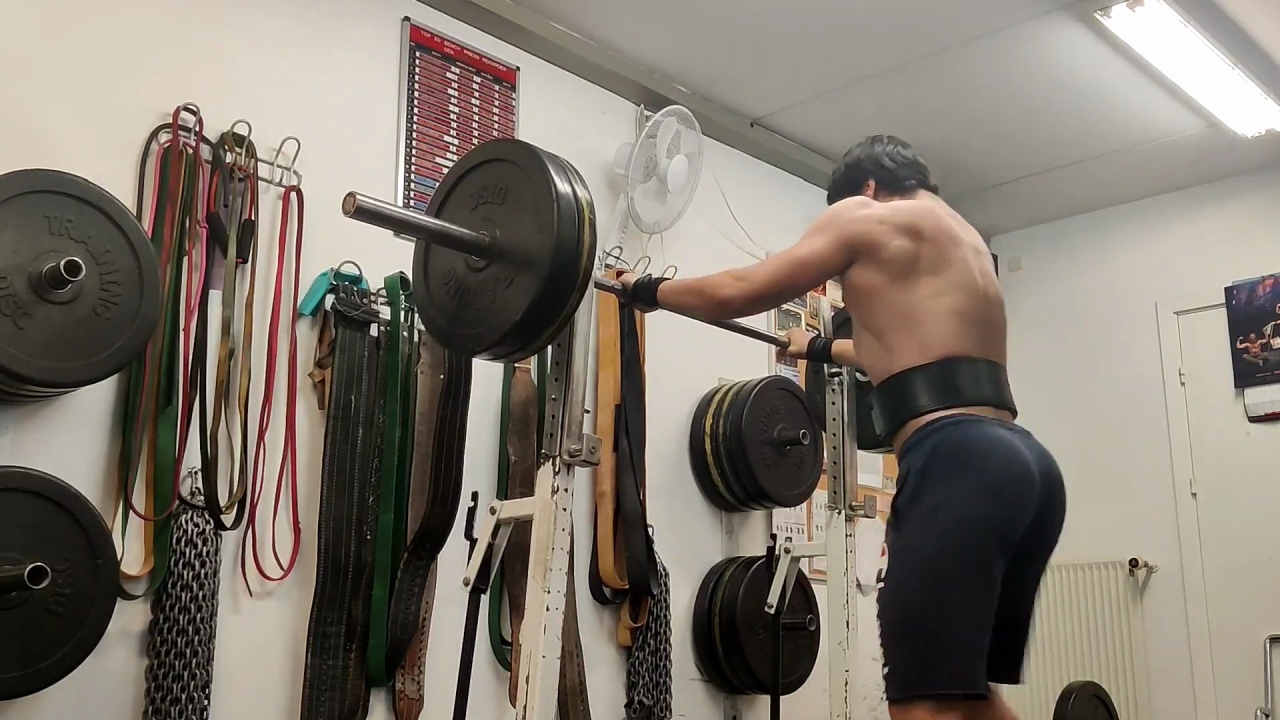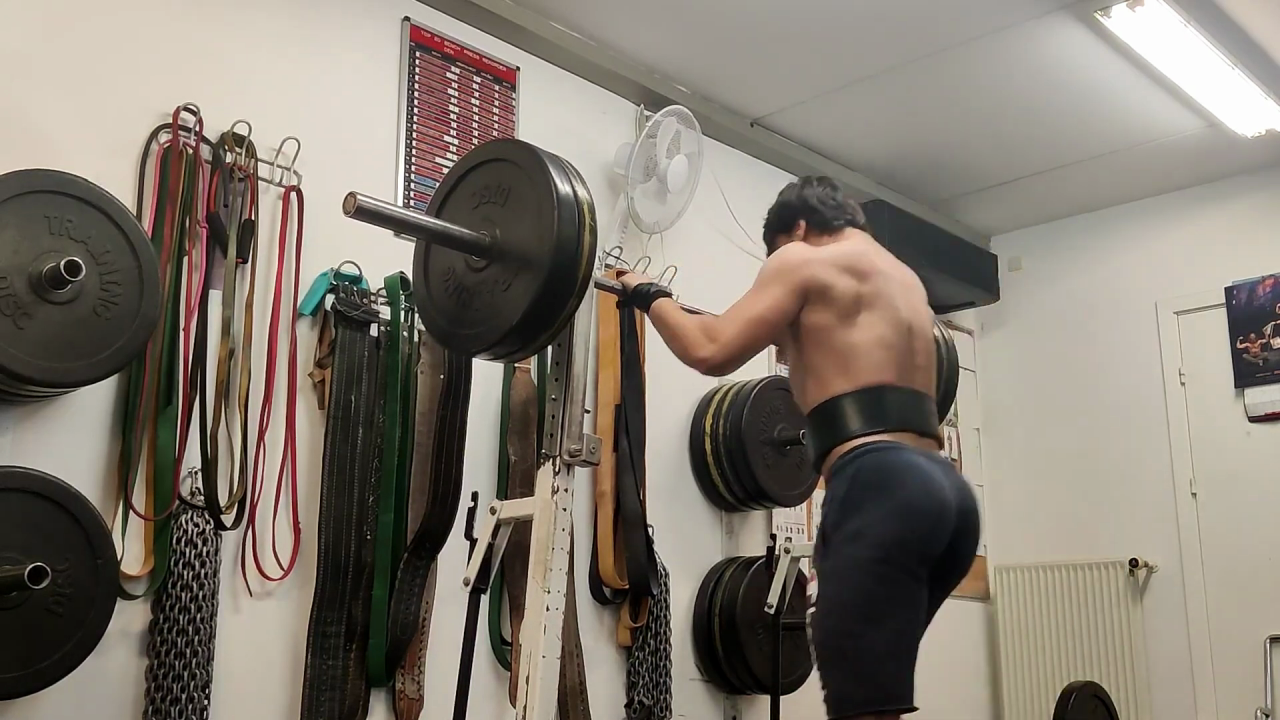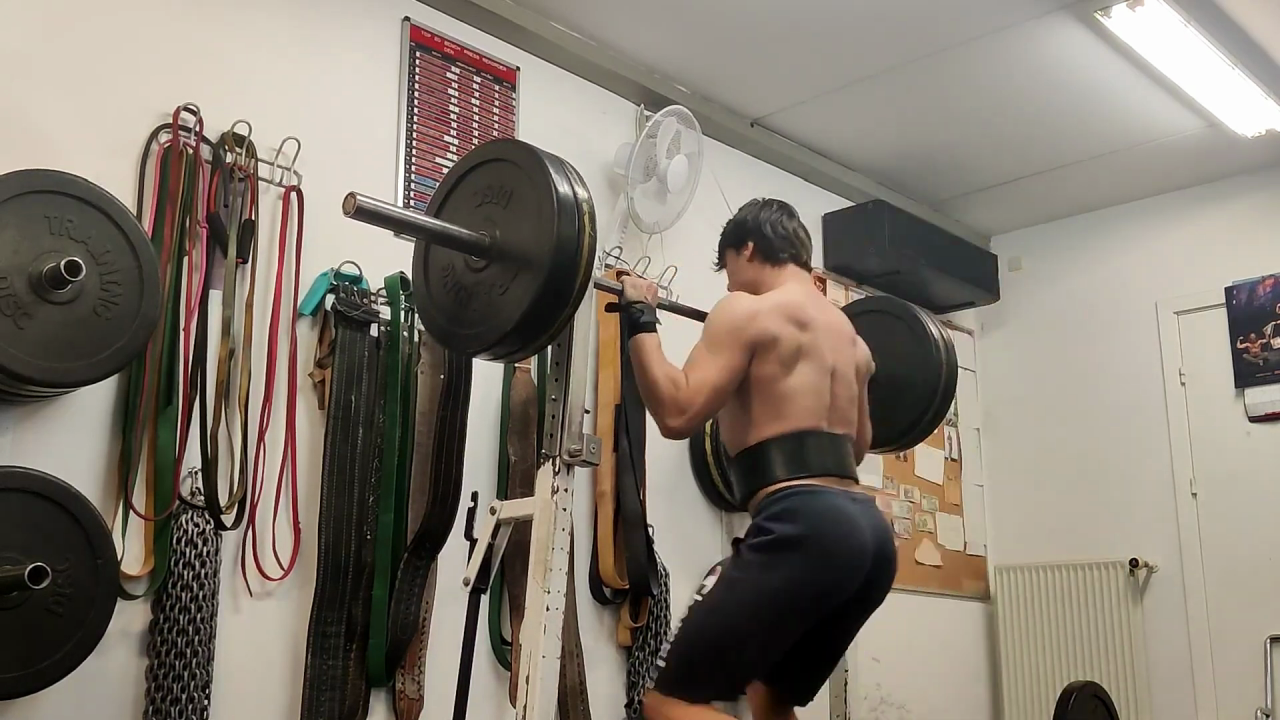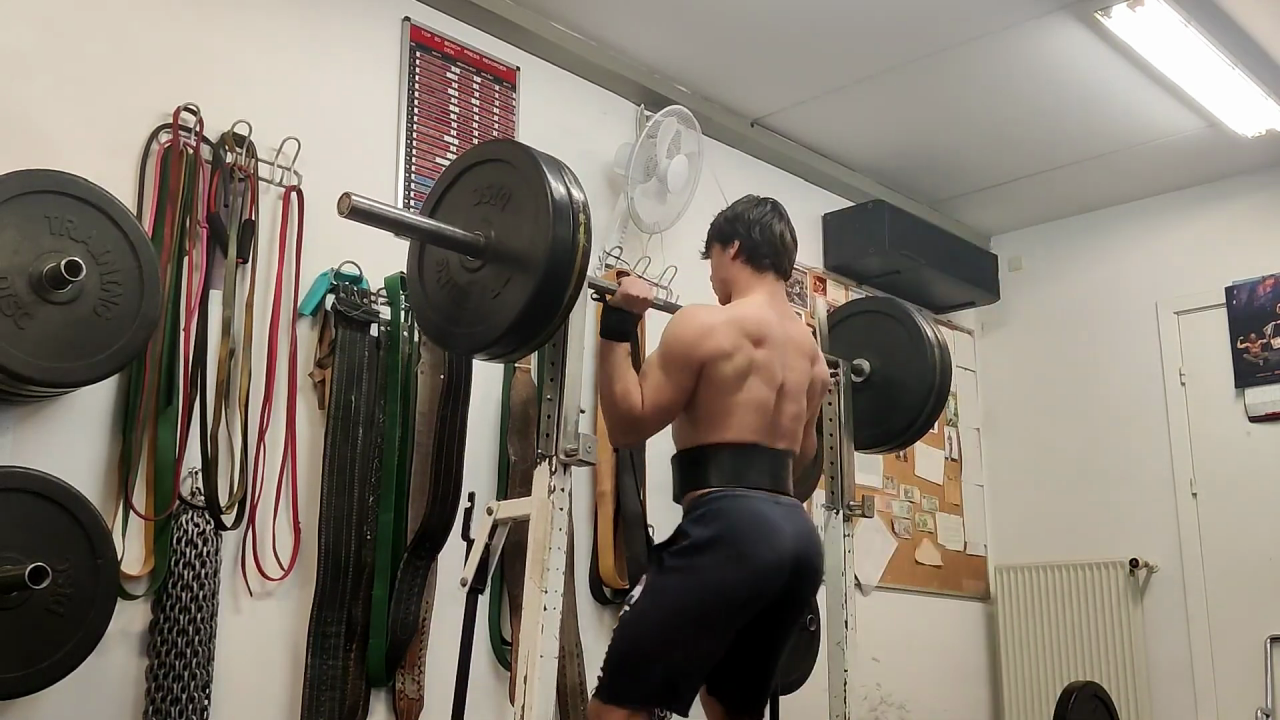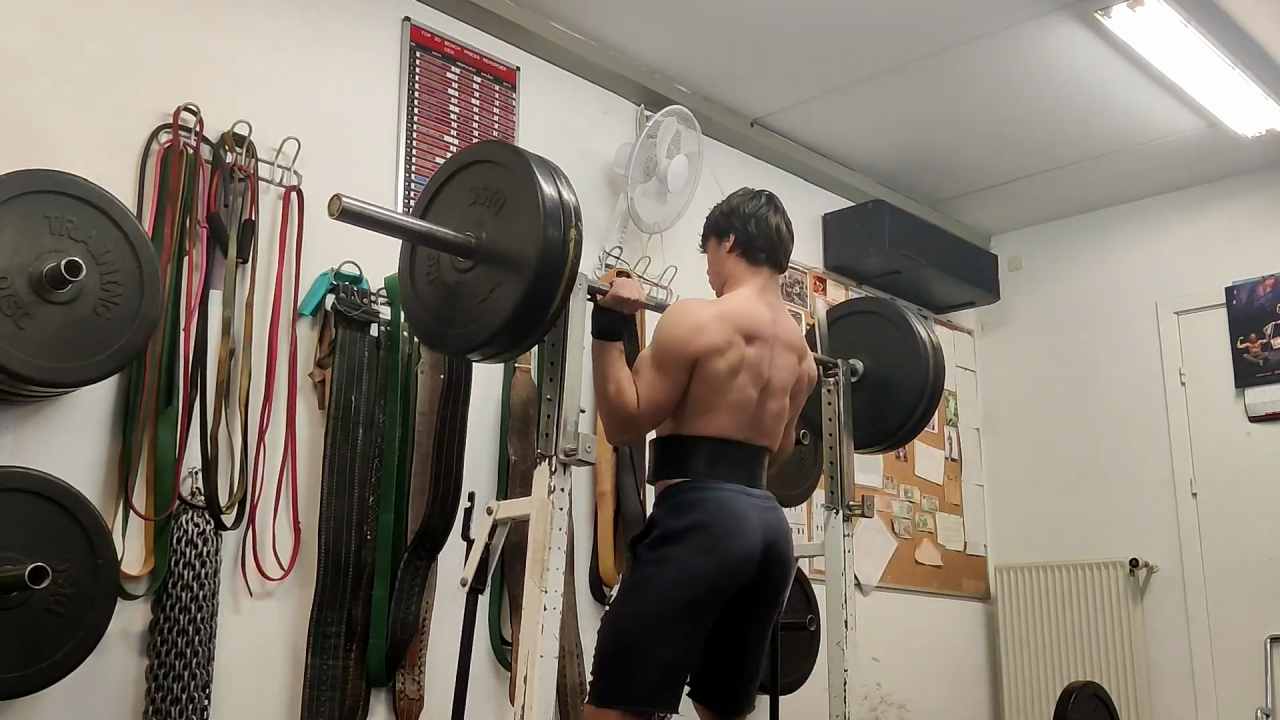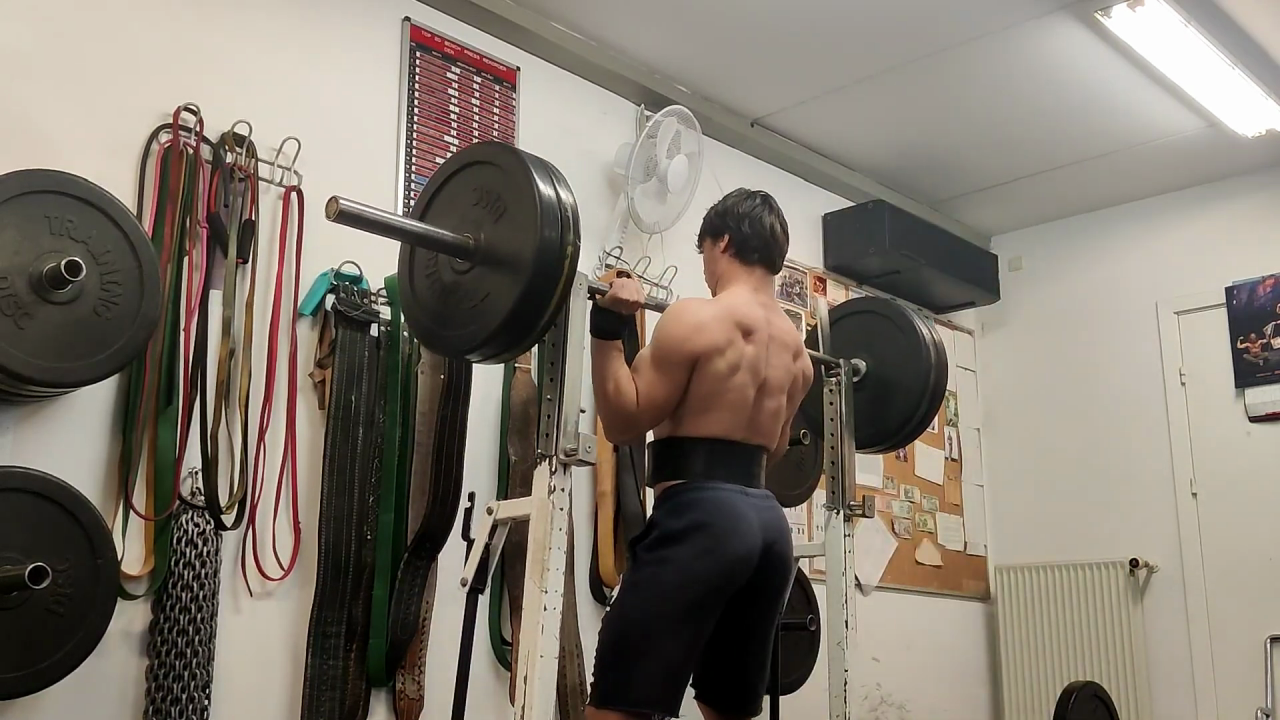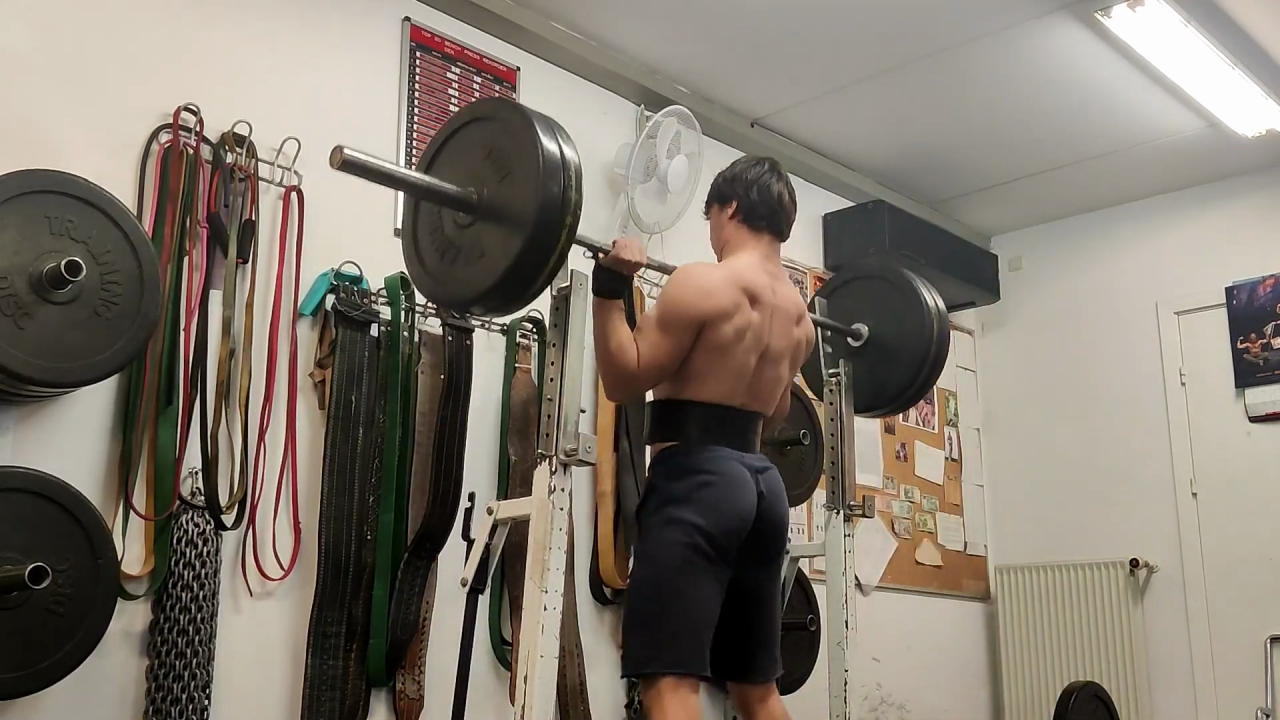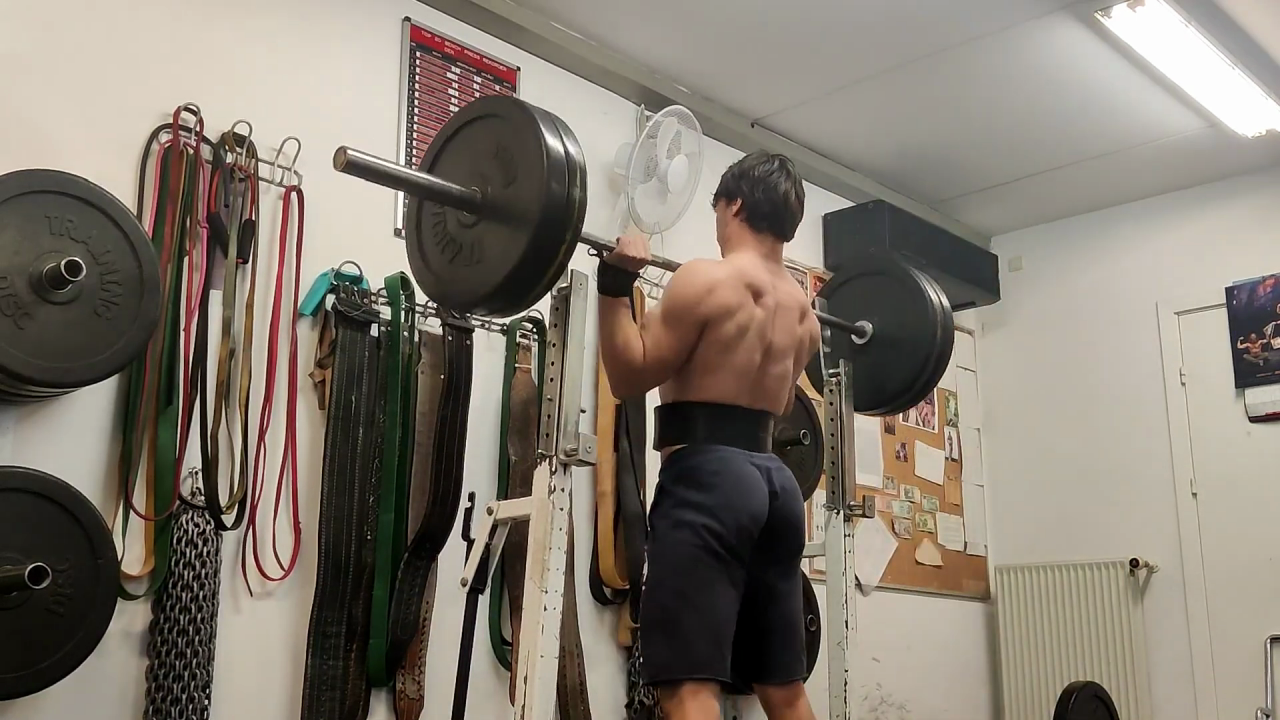
dt=0.2s
person 1, frame 1
left shoulder: (868, 217)
right shoulder: (965, 240)
left elbow: (740, 292)
left wrist: (650, 291)
right wrist: (824, 348)
left hip: (956, 465)
right hip: (1024, 463)
person 1, frame 2
left shoulder: (807, 259)
right shoulder: (905, 280)
left elbow: (712, 351)
left wrist: (649, 296)
left hip: (879, 490)
right hip: (944, 490)
person 1, frame 3
left shoulder: (747, 311)
right shoulder: (845, 332)
left elbow: (678, 413)
left wrist: (639, 318)
left hip: (805, 529)
right hip: (867, 530)
person 1, frame 4
left shoulder: (704, 325)
right shoulder: (811, 350)
left elbow: (630, 422)
left wrist: (618, 327)
left hip: (730, 533)
right hip: (796, 535)
person 1, frame 5
left shoulder: (696, 319)
right shoulder: (800, 346)
left elbow: (623, 422)
left wrist: (608, 326)
left hip: (700, 522)
right hip: (766, 524)
person 1, frame 6
left shoulder: (695, 319)
right shoulder: (796, 347)
left elbow: (623, 421)
left wrist: (608, 327)
left hip: (699, 521)
right hip: (766, 524)
person 1, frame 7
left shoulder: (702, 282)
right shoulder: (800, 311)
left elbow: (623, 379)
left wrist: (609, 288)
left hip: (696, 485)
right hip: (761, 487)
person 1, frame 8
left shoulder: (707, 280)
right shoulder: (803, 308)
left elbow: (628, 374)
left wrist: (614, 284)
left hip: (707, 483)
right hip: (774, 484)
